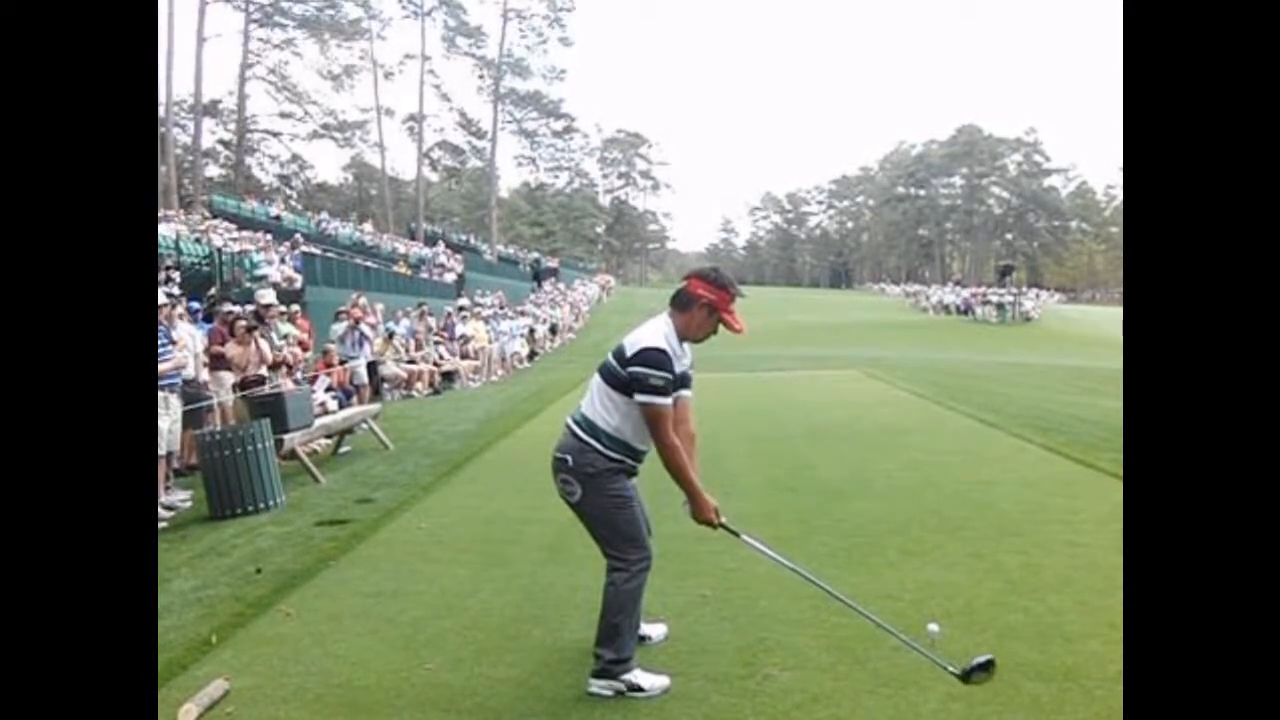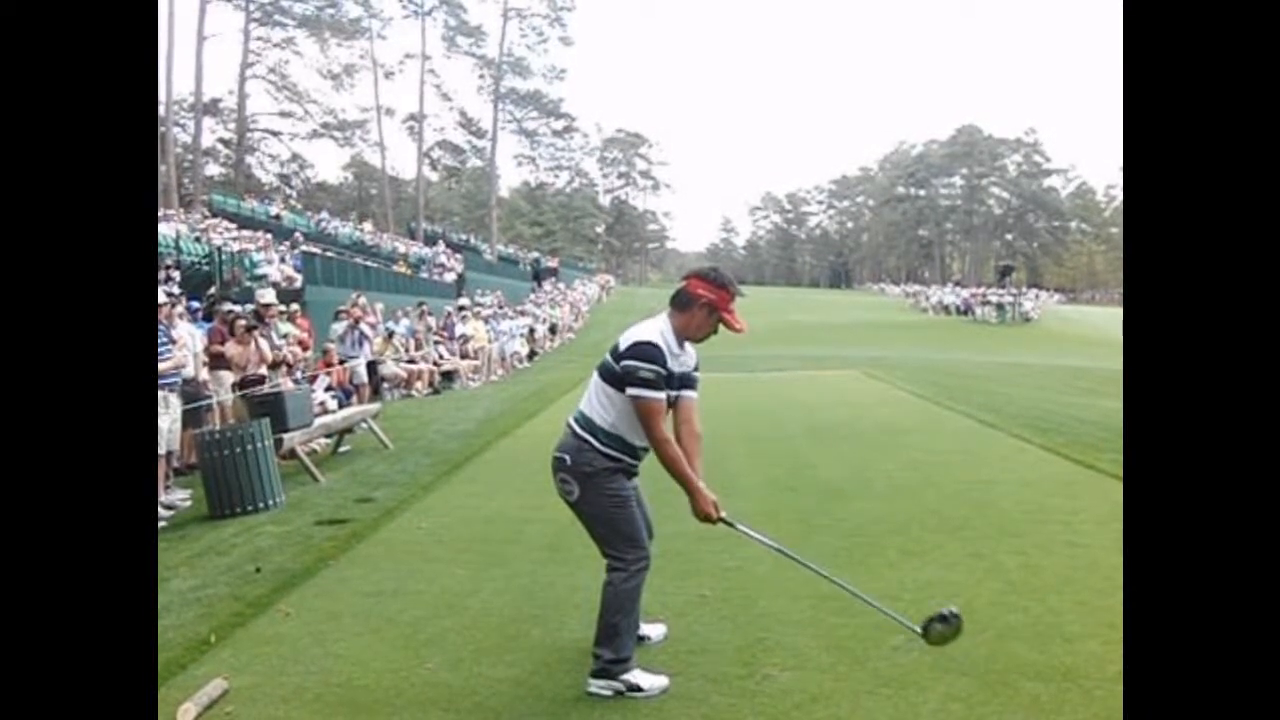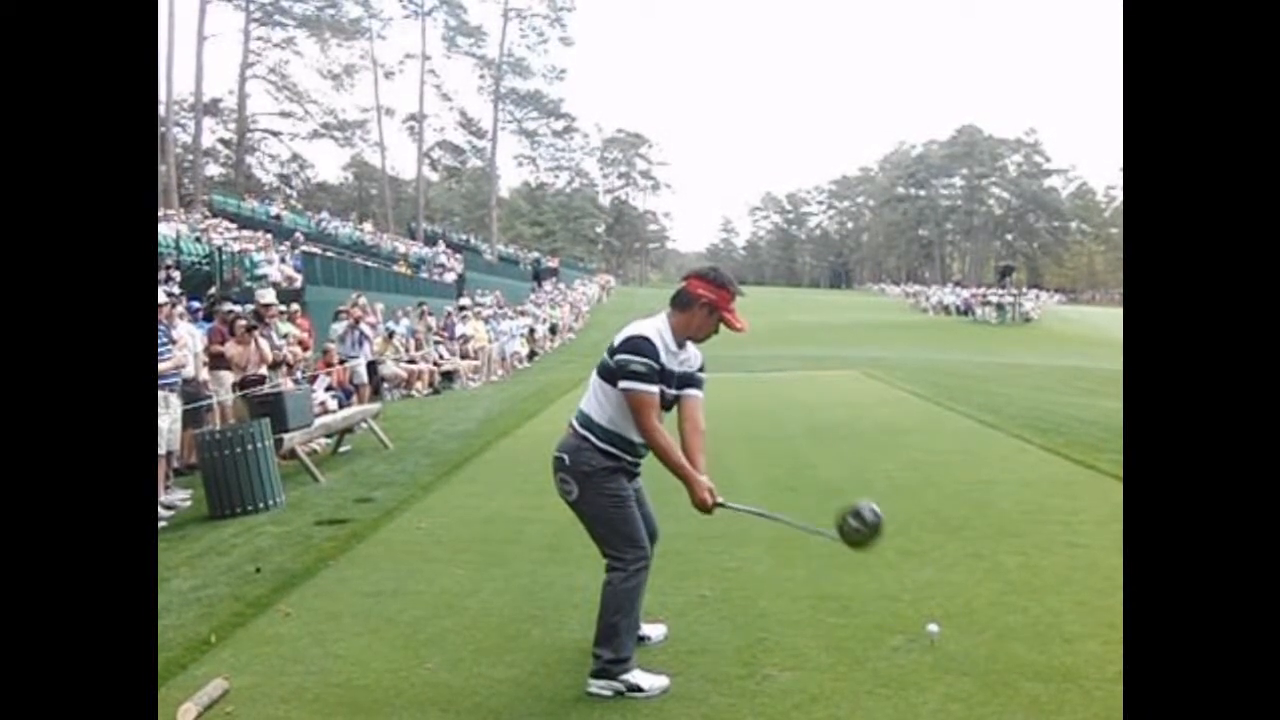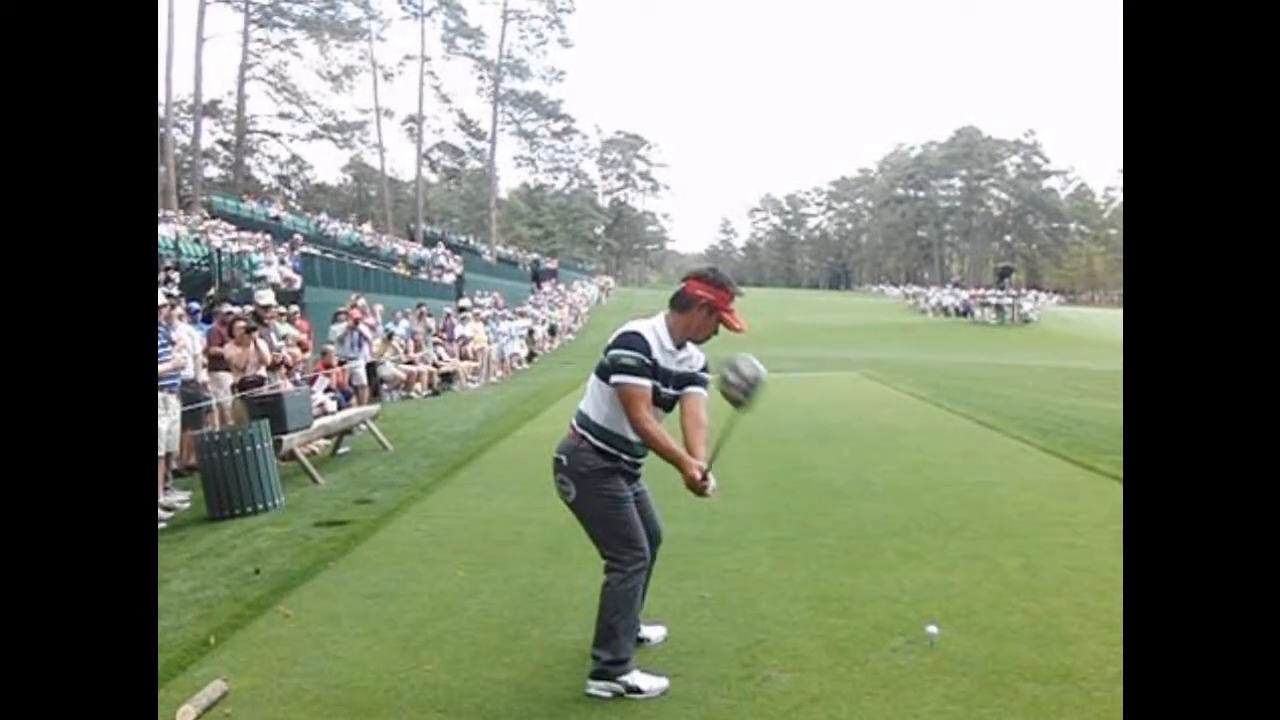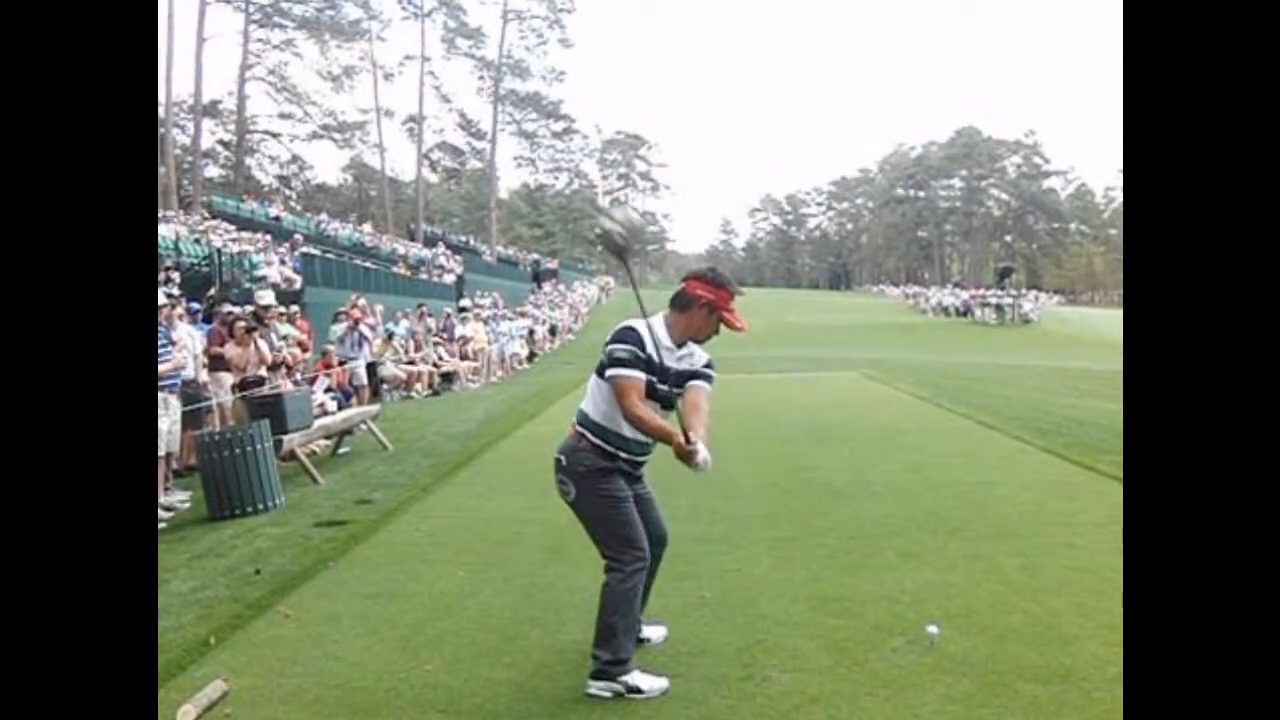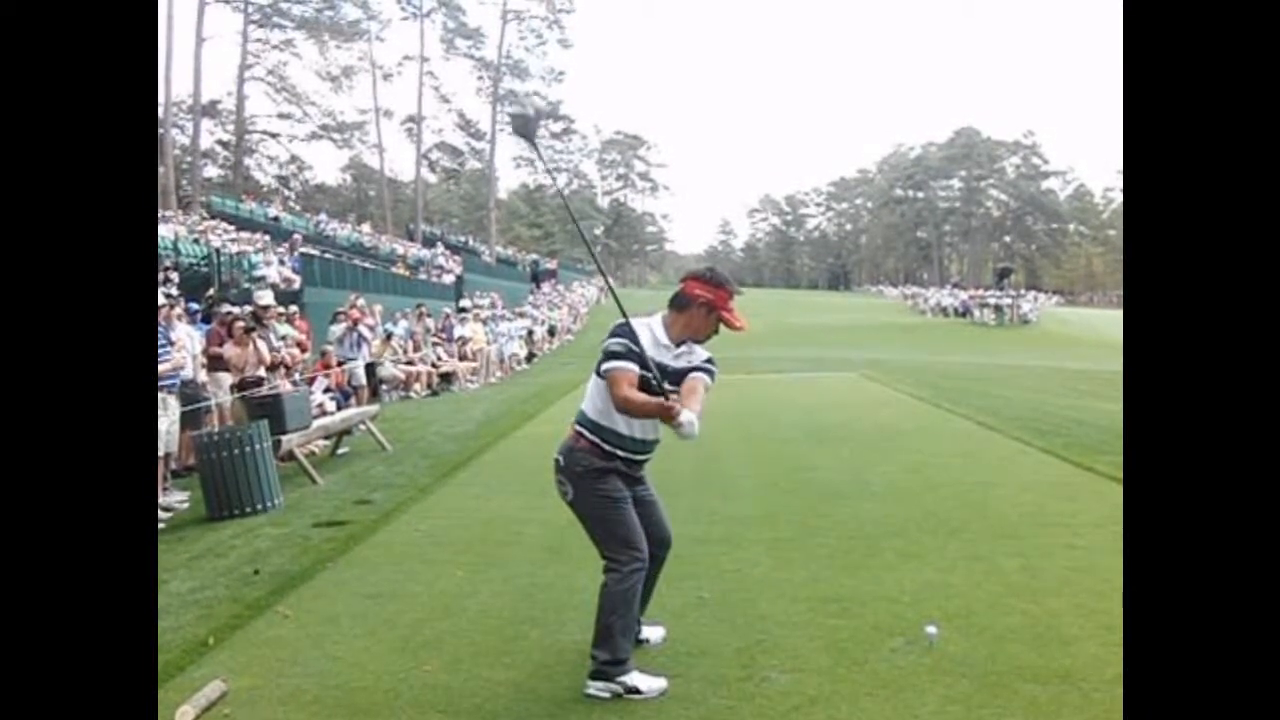
dt=0.4s
person 1, frame 1
left shoulder: (677, 350)
right shoulder: (653, 351)
left elbow: (683, 427)
right elbow: (664, 439)
left wrist: (695, 489)
right wrist: (697, 497)
left hip: (606, 461)
right hip: (590, 463)
left knee: (634, 541)
right knee: (632, 556)
left ankle: (625, 626)
right ankle: (612, 670)
person 1, frame 2
left shoulder: (684, 354)
right shoulder: (646, 347)
left elbow: (687, 425)
right elbow: (657, 434)
left wrist: (699, 485)
right wrist: (695, 492)
left hip: (611, 461)
right hip: (588, 462)
left knee: (637, 539)
right knee: (631, 555)
left ankle: (624, 626)
right ankle: (611, 669)
person 1, frame 3
left shoulder: (690, 357)
right shoulder: (642, 343)
left elbow: (692, 420)
right elbow: (649, 426)
left wrist: (701, 475)
right wrist: (690, 481)
left hip: (617, 463)
right hip: (590, 462)
left knee: (643, 538)
right knee: (630, 555)
left ankle: (625, 626)
right ankle: (611, 670)
person 1, frame 4
left shoulder: (693, 361)
right shoulder: (636, 340)
left elbow: (695, 415)
right elbow: (639, 418)
left wrist: (700, 463)
right wrist: (683, 464)
left hip: (621, 464)
right hip: (589, 462)
left knee: (648, 540)
right knee: (630, 556)
left ankle: (626, 626)
right ankle: (610, 671)
person 1, frame 5
left shoulder: (698, 360)
right shoulder: (633, 337)
left elbow: (697, 405)
right elbow: (631, 407)
left wrist: (696, 442)
right wrist: (675, 438)
left hip: (626, 465)
right hip: (591, 462)
left knee: (653, 540)
right knee: (630, 556)
left ankle: (627, 626)
right ankle: (610, 671)
person 1, frame 6
left shoulder: (699, 358)
right shoulder: (629, 334)
left elbow: (693, 395)
right elbow: (622, 397)
left wrist: (683, 412)
right wrist: (662, 406)
left hip: (629, 467)
right hip: (591, 463)
left knee: (656, 542)
right knee: (629, 557)
left ankle: (626, 627)
right ankle: (609, 671)
person 2, frame 1
left shoulder: (165, 329)
right shoulder: (160, 330)
left elbow: (178, 346)
right wrist: (172, 364)
left hip: (172, 394)
right hip: (161, 397)
left knee: (171, 449)
right knee: (161, 450)
left ankle: (166, 491)
right ankle: (161, 498)
person 2, frame 2
left shoulder: (164, 328)
right shoulder: (159, 330)
left elbow: (176, 347)
right wrist: (172, 363)
left hip: (172, 394)
right hip: (160, 397)
left knee: (171, 448)
right knee: (161, 450)
left ankle: (165, 491)
right ankle: (160, 497)
person 2, frame 3
left shoulder: (165, 328)
right shoulder: (160, 331)
left wrist: (178, 351)
right wrist: (173, 364)
left hip: (172, 394)
right hip: (161, 397)
left knee: (172, 448)
right knee: (161, 450)
left ankle: (165, 490)
right ankle: (160, 497)
person 2, frame 4
left shoulder: (164, 330)
right shoulder: (160, 331)
left wrist: (176, 353)
right wrist: (171, 365)
left hip: (171, 395)
right hip: (160, 398)
left knee: (170, 449)
right knee: (160, 451)
left ankle: (165, 491)
right ankle: (160, 498)
person 2, frame 5
left shoulder: (165, 330)
right shoulder: (160, 331)
left wrist: (177, 351)
right wrist: (172, 365)
left hip: (171, 395)
right hip: (160, 398)
left knee: (171, 449)
right knee: (160, 451)
left ankle: (165, 491)
right ankle: (160, 498)
person 2, frame 6
left shoulder: (163, 330)
right shoulder: (160, 331)
left wrist: (176, 353)
right wrist: (171, 365)
left hip: (170, 396)
right hip: (160, 398)
left knee: (169, 449)
right knee: (159, 451)
left ankle: (163, 492)
right ankle: (159, 498)
